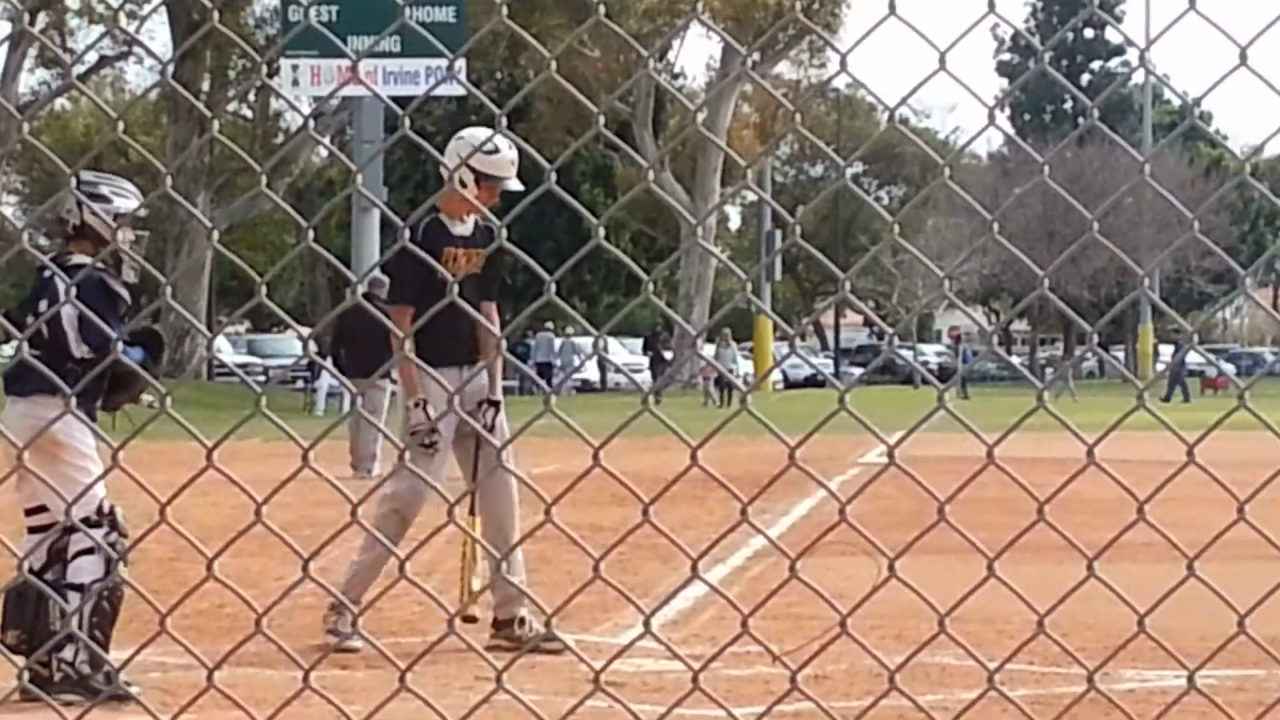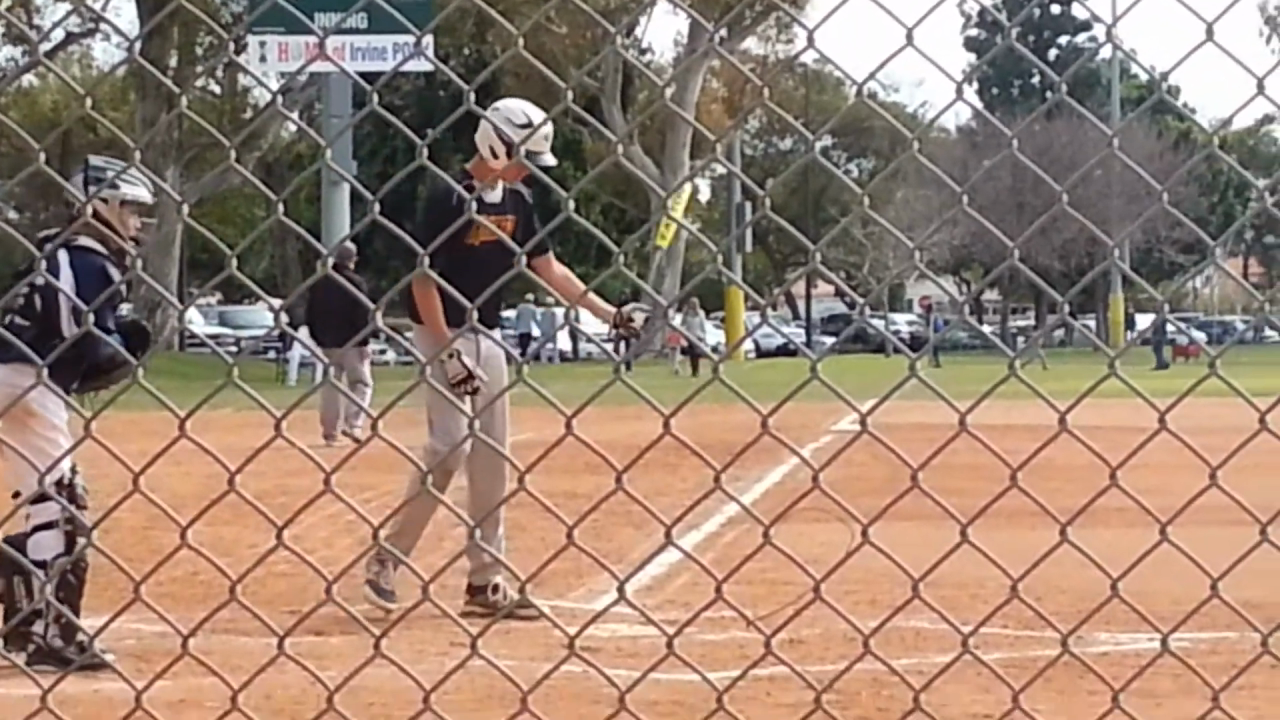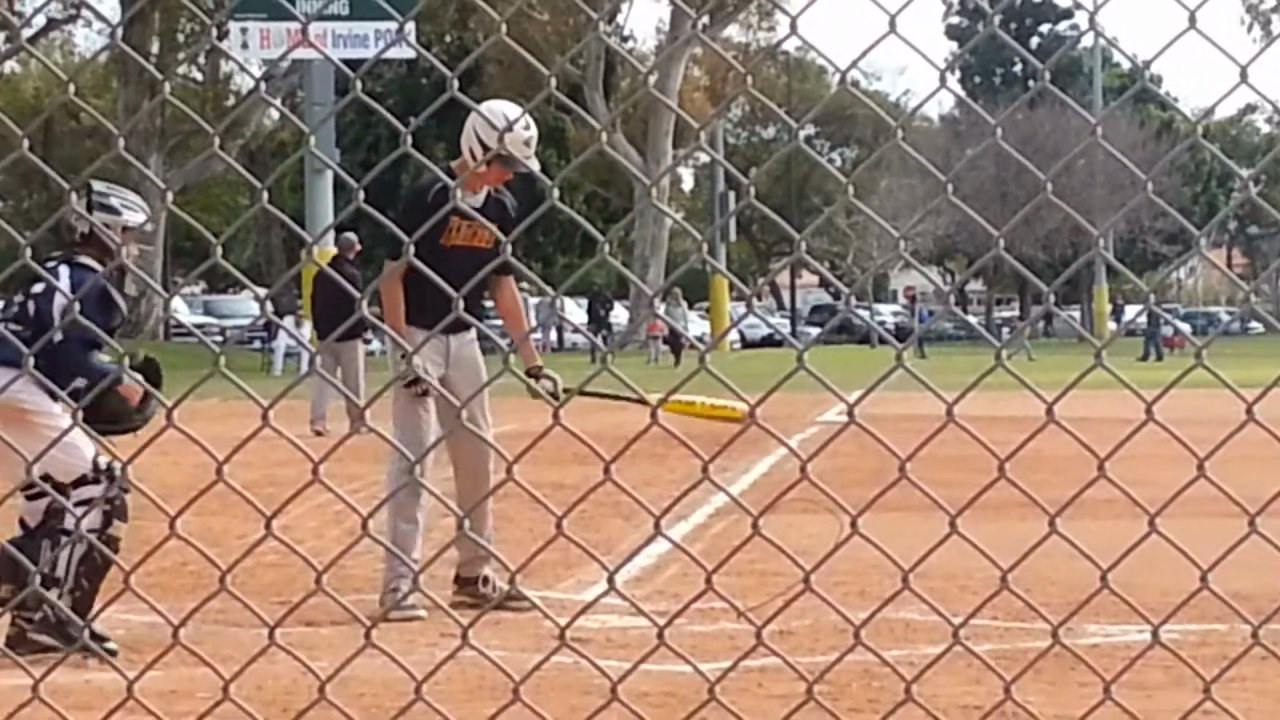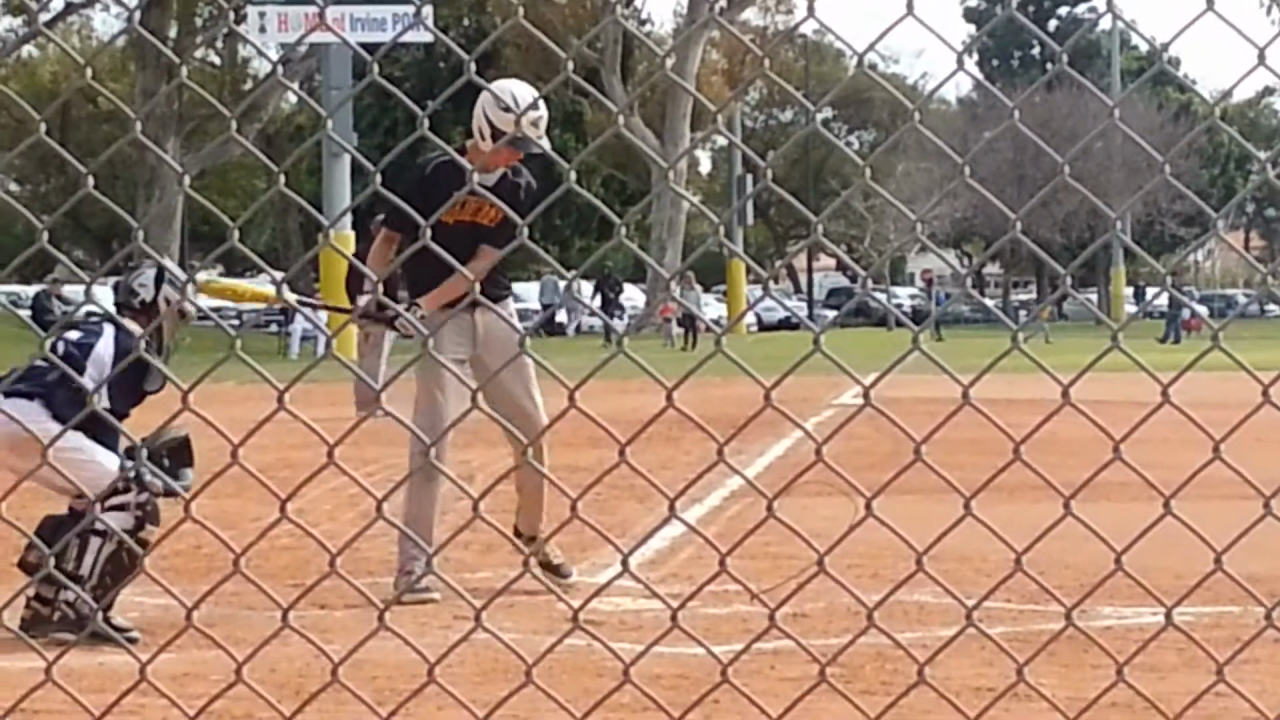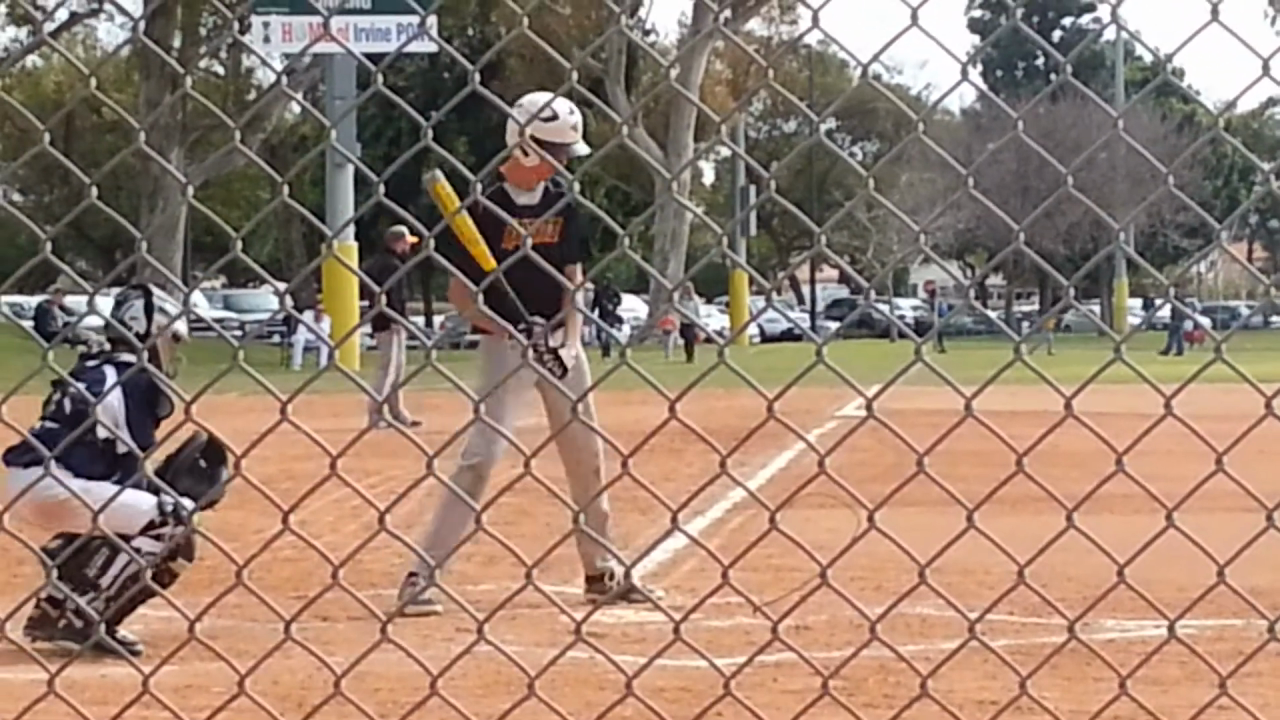
dt=0.4s
person 1, frame 1
left shoulder: (488, 234)
right shoulder: (419, 233)
left elbow: (489, 317)
right elbow: (400, 321)
left wrist: (495, 389)
right wrist: (418, 395)
left hip: (476, 375)
right hip: (429, 377)
left knee: (499, 492)
right knee: (410, 493)
left ankle: (511, 617)
right ankle: (346, 606)
person 1, frame 2
left shoulder: (517, 201)
right shoulder: (448, 198)
left elbow: (547, 267)
right elbow: (422, 280)
left wrist: (609, 313)
right wrist: (449, 351)
left hip: (488, 337)
right hip: (443, 337)
left knee: (492, 458)
right knee: (448, 446)
left ankle: (486, 583)
right ankle: (386, 560)
person 1, frame 3
left shoulder: (503, 208)
right shoulder: (428, 196)
left elbow: (505, 289)
right elbow: (393, 277)
left wrist: (532, 360)
right wrist: (404, 350)
left hip: (462, 335)
right hip: (416, 335)
left knee: (475, 454)
right knee: (412, 454)
left ankle: (474, 575)
right ankle: (399, 583)
person 1, frame 4
left shoulder: (519, 189)
right shoulder: (434, 174)
left elbow: (480, 265)
right elbow: (390, 236)
left wrist: (424, 304)
right wrist: (366, 289)
left hip: (494, 313)
right hip: (438, 320)
left knee: (532, 425)
right knee: (433, 439)
left ankle: (531, 532)
right ankle: (414, 564)
person 1, frame 5
left shoulder: (563, 199)
right shoulder: (482, 205)
left elbow: (574, 277)
right elbow: (460, 292)
left wrist: (567, 333)
right wrist: (504, 328)
left hip: (560, 341)
right hip: (508, 345)
left knee: (588, 455)
right knee: (480, 459)
left ankle: (603, 572)
right ankle: (422, 576)
person 2, frame 1
left shoulder: (53, 276)
right shoulder: (94, 283)
left elbow: (52, 349)
right elbow: (109, 361)
left wrist: (118, 359)
right wrist: (136, 359)
right hip: (56, 417)
left knee: (49, 538)
right knee: (95, 535)
right ankle: (76, 666)
person 2, frame 2
left shoulder: (56, 252)
right shoulder: (90, 265)
right elbow: (85, 348)
left wrist: (107, 350)
right wrist: (121, 353)
left knee: (46, 505)
right knee: (56, 508)
right ankle: (50, 639)
person 2, frame 3
left shoulder: (61, 275)
right shoulder: (91, 283)
right elbow: (66, 356)
left wrist: (102, 387)
right wrist: (118, 384)
left knee: (51, 499)
right knee: (98, 487)
right ankle: (60, 618)
person 2, frame 4
left shoulder: (99, 333)
right shoulder: (127, 346)
left elbow: (94, 429)
right elbow: (100, 426)
left wrist: (132, 467)
right wrist: (138, 474)
left knee: (103, 496)
right knee: (133, 494)
left ankle: (47, 602)
right ankle: (73, 611)
person 2, frame 5
left shoulder: (91, 372)
right shoulder: (136, 382)
right elbow: (129, 471)
left wrist: (166, 486)
right wrist: (169, 492)
right hip: (50, 486)
left knee: (125, 521)
right knee: (176, 523)
left ankle: (57, 604)
right ankle: (81, 617)
person 3, frame 1
left shoulder: (348, 312)
right shoulder: (385, 312)
left elbow: (335, 345)
left wrist: (342, 371)
left hip: (353, 375)
right hip: (377, 375)
left knee: (356, 419)
right knee: (374, 421)
left ankle: (357, 464)
right ankle: (367, 467)
person 3, frame 2
left shoulder: (319, 283)
right shoulder: (356, 282)
left elbow: (310, 316)
right elbow: (363, 315)
left wrist: (318, 340)
right wrist: (365, 342)
left hip: (327, 345)
right hip: (352, 344)
left knee: (330, 388)
right knee: (361, 385)
left ankle: (330, 433)
right ankle: (352, 426)
person 3, frame 3
left shoulder: (321, 273)
right shoulder: (352, 273)
left elbow: (314, 304)
right elbow: (357, 306)
right wrist: (364, 328)
left hip: (325, 336)
right hip: (349, 335)
left knee: (324, 378)
right knee: (353, 381)
left ankle: (318, 421)
right ankle: (356, 421)
person 3, frame 4
left shoulder: (359, 253)
left elbow: (349, 283)
right elbow: (392, 288)
left wrist: (357, 306)
left knee: (367, 358)
right knee: (376, 361)
left ankle: (363, 401)
right ankle: (372, 405)
person 3, frame 5
left shoulder: (377, 263)
right shoulder: (392, 265)
left elbow: (372, 294)
right elbow: (390, 296)
right wrist: (396, 321)
left hip: (383, 324)
right hip: (390, 325)
left knee: (397, 370)
right knee: (388, 369)
left ankle: (398, 413)
right ankle: (376, 414)
